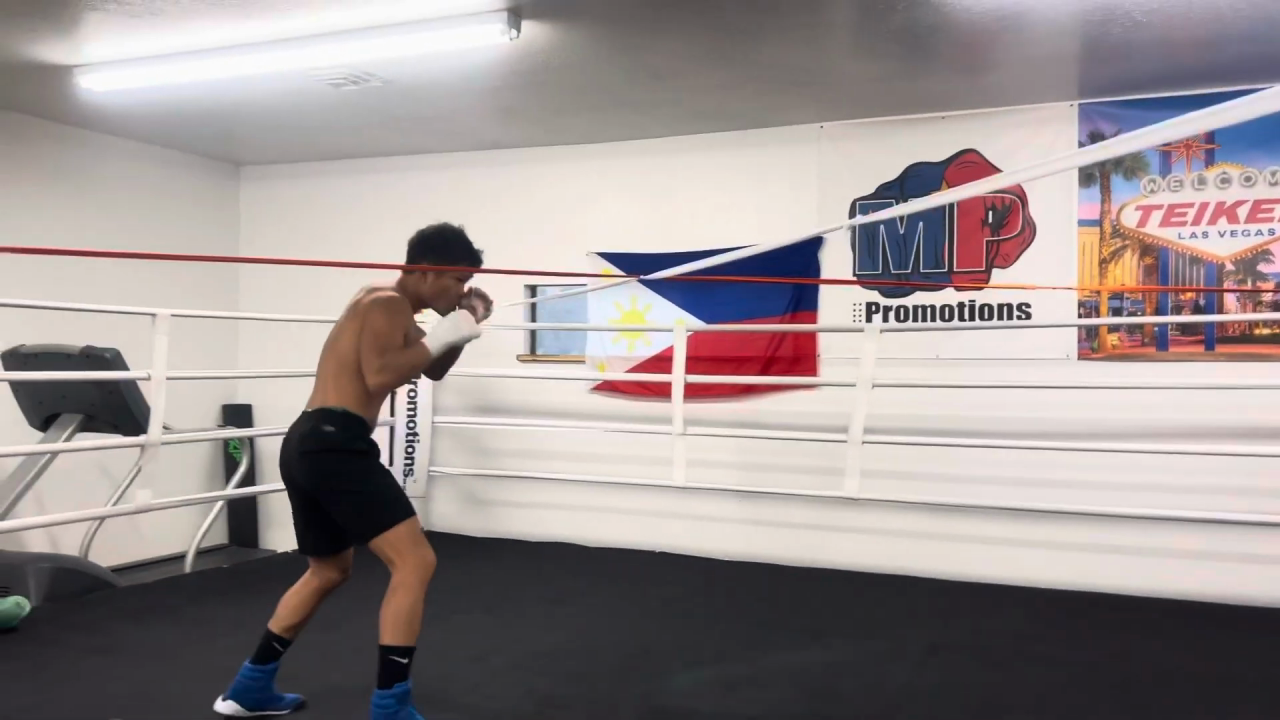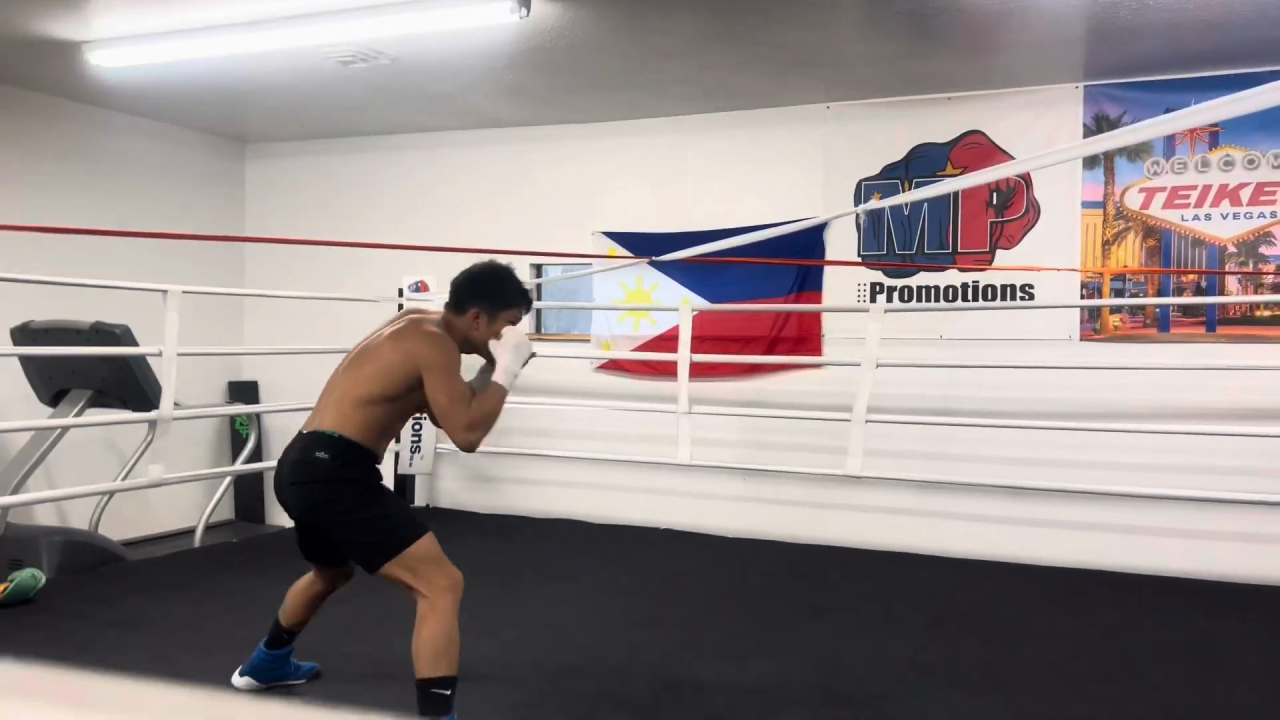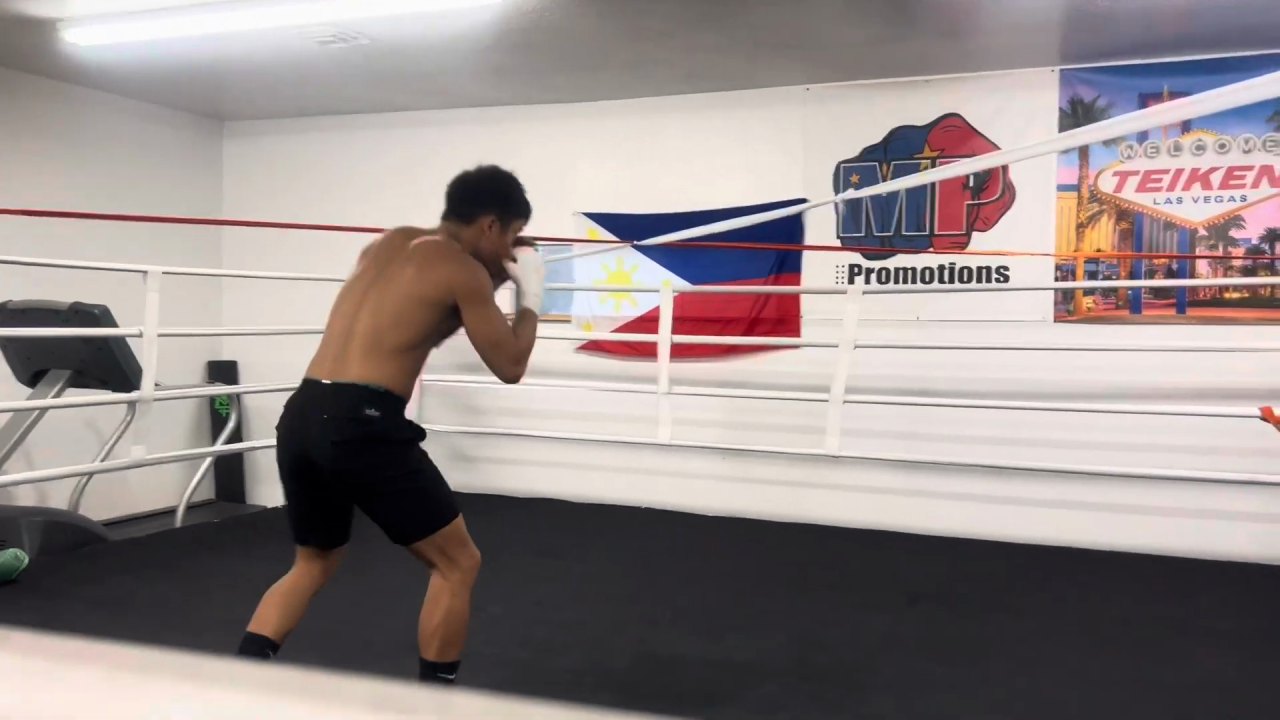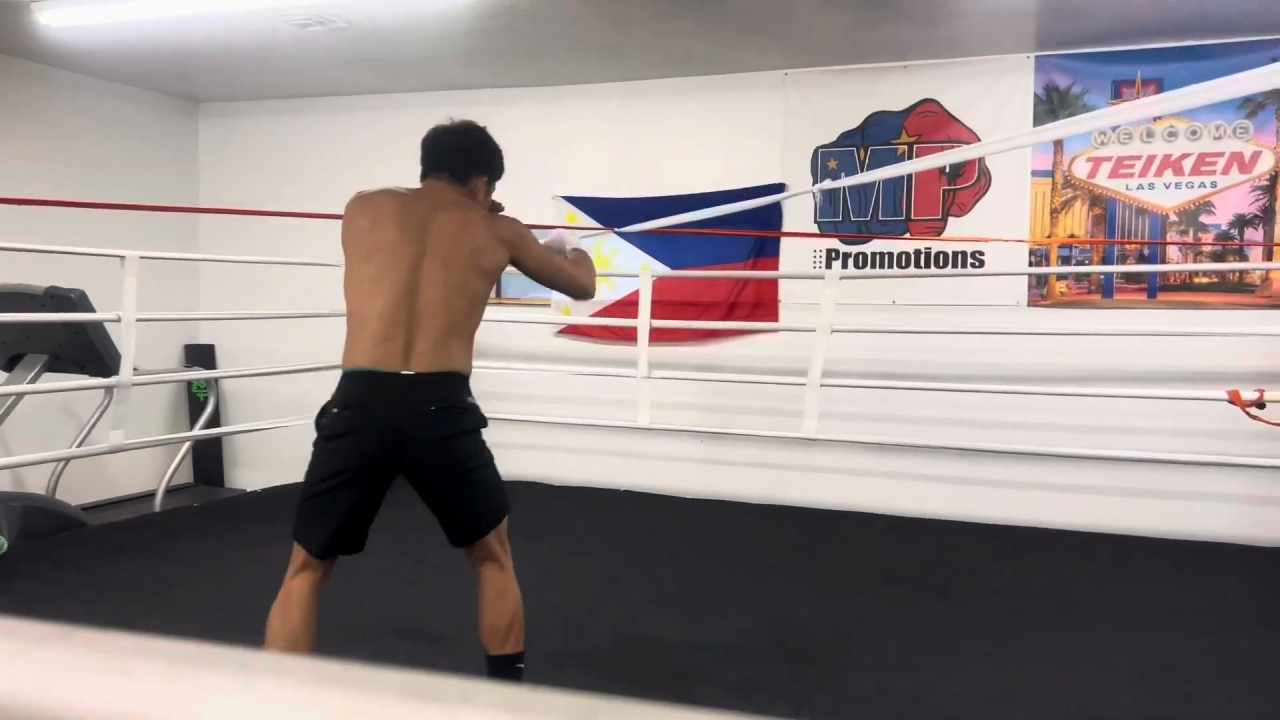
dt=0.3s
person 1, frame 1
left shoulder: (386, 304)
right shoulder: (387, 304)
left elbow: (427, 372)
right elbow: (378, 377)
left wrist: (457, 333)
right wrist: (441, 336)
left hip: (308, 445)
right hip: (334, 444)
left knee: (329, 570)
right knee: (414, 562)
person 1, frame 2
left shoulder: (418, 324)
right shoulder: (435, 344)
left elbow: (447, 411)
right elbow: (466, 433)
left wrist: (492, 370)
right wrist: (507, 371)
left hip: (303, 467)
right hip: (331, 471)
left knee: (332, 570)
right knee: (441, 587)
left ankle: (265, 664)
person 1, frame 3
left shoulder: (389, 243)
right shoulder: (462, 269)
right elbow: (510, 367)
right wrist: (530, 291)
left hip: (302, 417)
right hip: (363, 425)
left knee: (314, 564)
right knee: (458, 562)
person 1, frame 4
left shoulder: (364, 208)
right shoulder: (496, 232)
right elbow: (582, 285)
right wrist: (568, 246)
left hip: (359, 408)
right hip: (441, 413)
left knee: (305, 574)
right knee: (493, 562)
